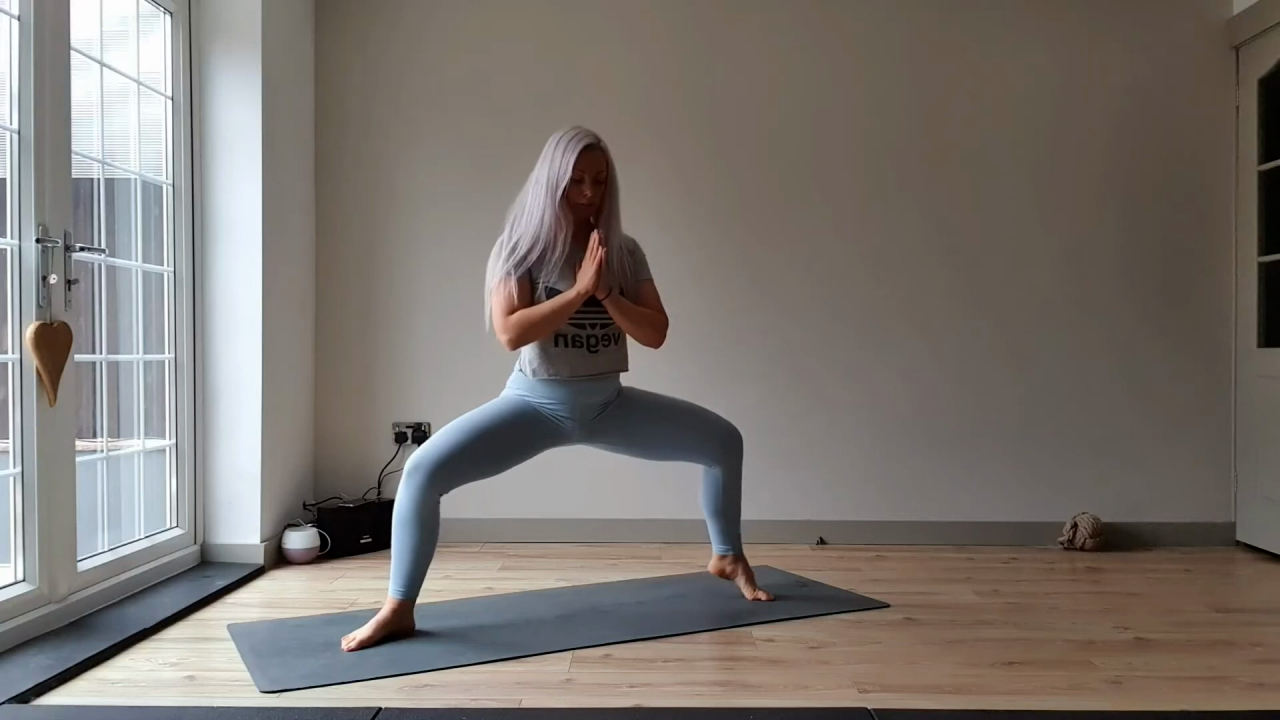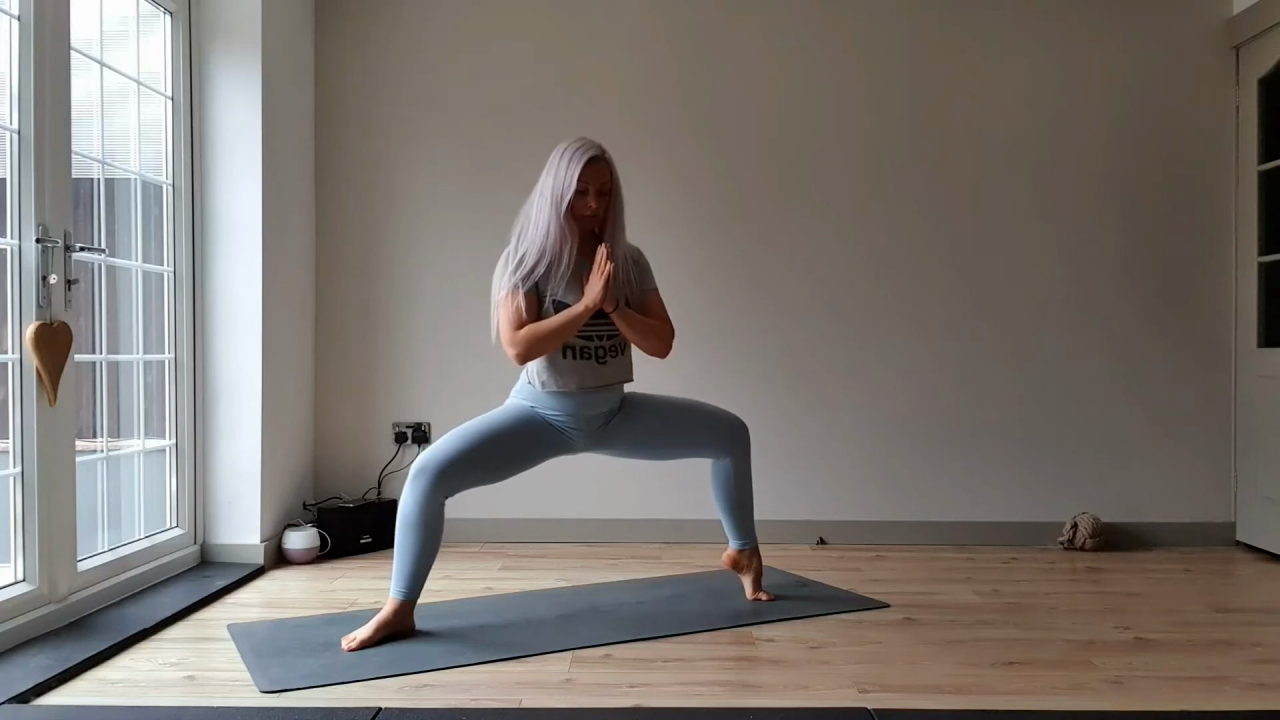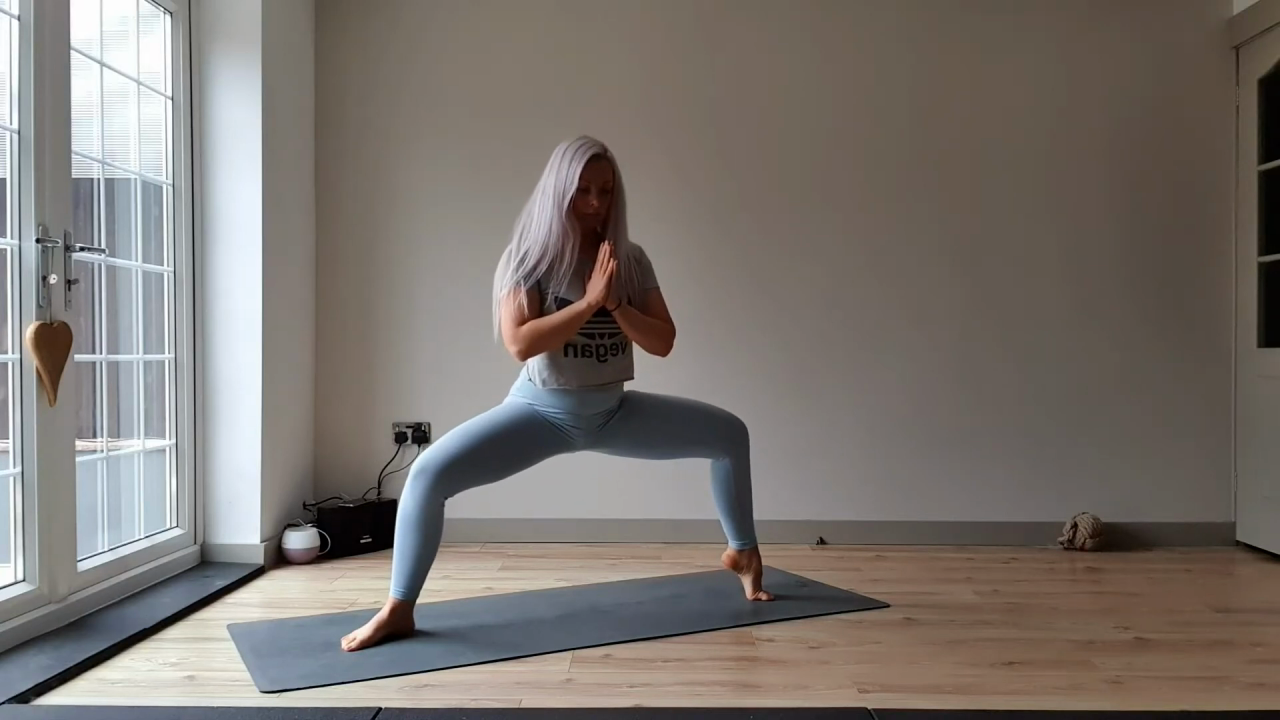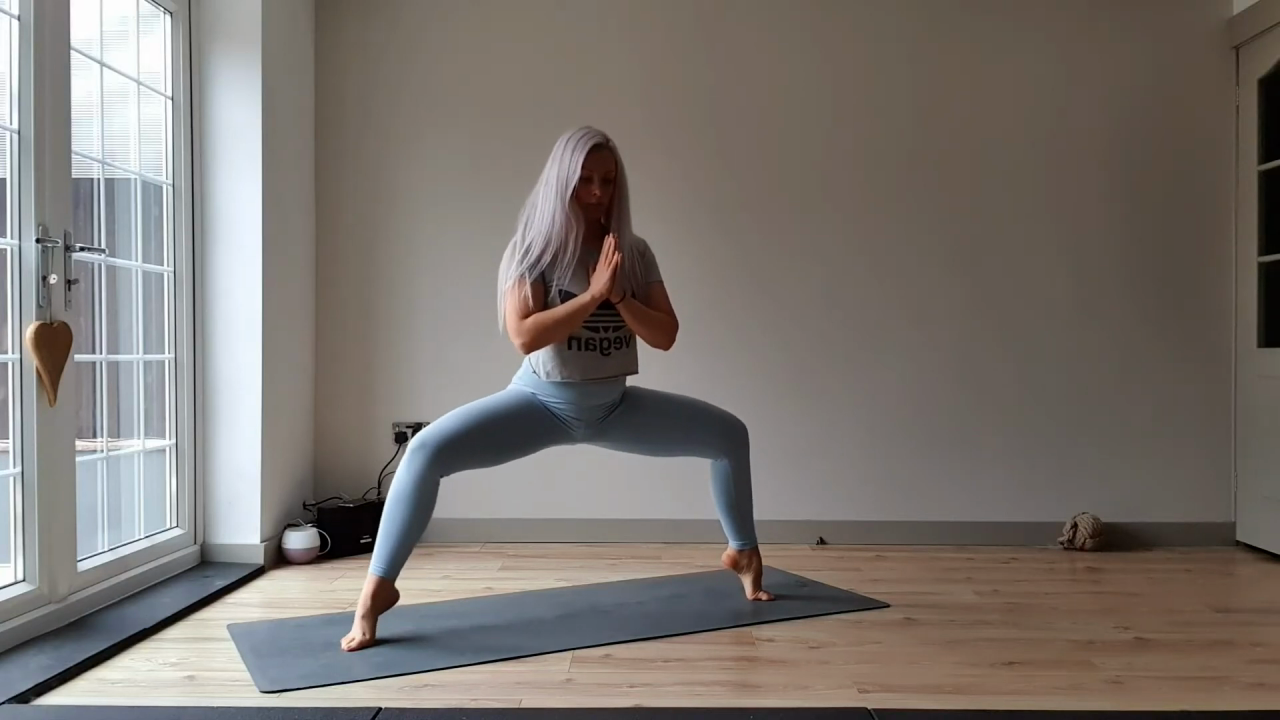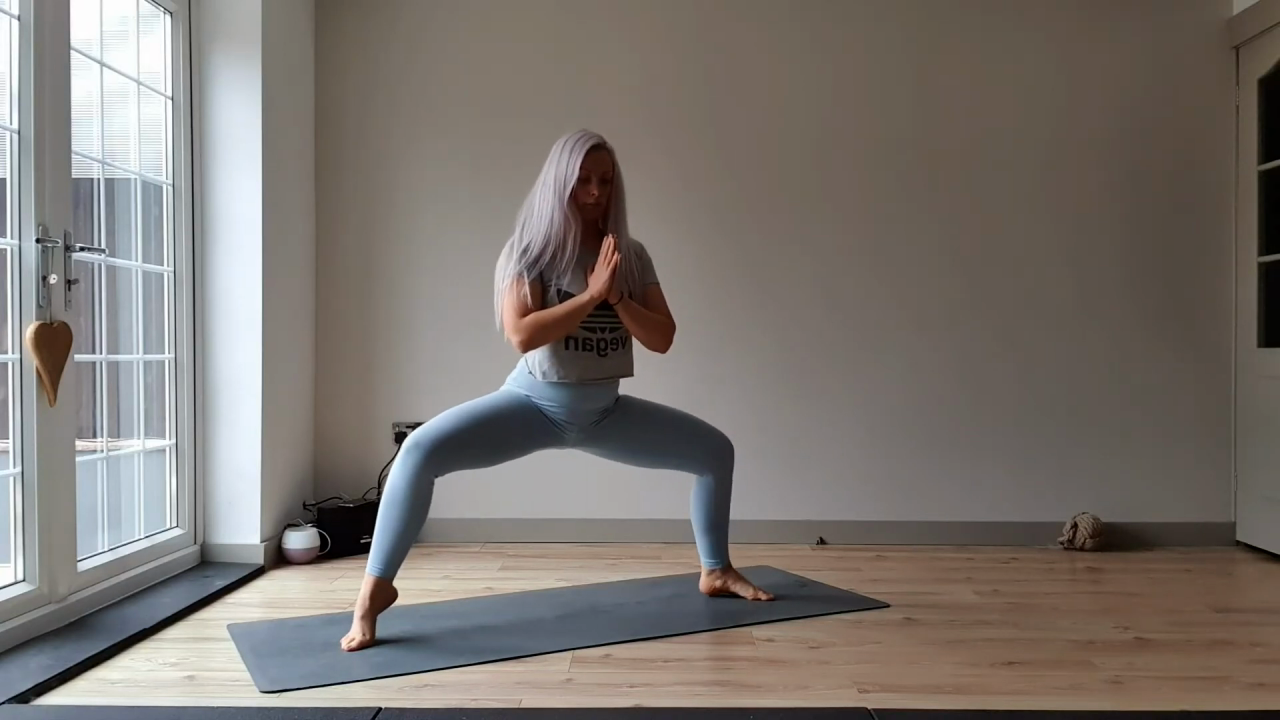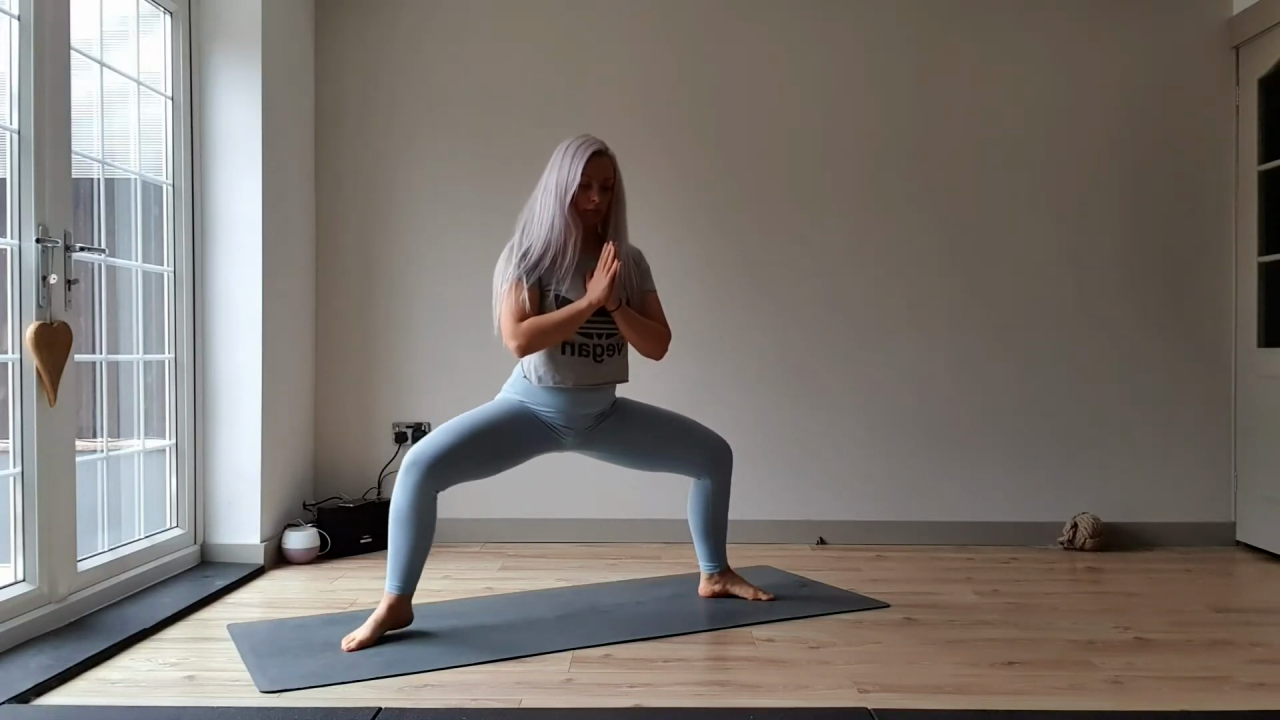
dt=0.7s
person 1, frame 1
left shoulder: (624, 251)
right shoulder: (522, 247)
left elbow: (656, 333)
right elbow: (510, 333)
left wrist: (606, 294)
right wrist: (579, 290)
left hip: (607, 403)
right hip: (536, 403)
left knee: (724, 440)
right knee: (422, 470)
left ankle: (727, 556)
right ankle: (398, 609)
person 1, frame 2
left shoulder: (629, 261)
right shoulder: (527, 258)
left elbow: (662, 344)
right elbow: (517, 346)
left wrist: (612, 306)
right wrist: (587, 304)
left hip: (613, 411)
right hip: (540, 412)
left knee: (730, 434)
right knee: (429, 472)
left ankle: (742, 552)
right ankle: (398, 610)
person 1, frame 3
left shoulder: (630, 259)
right shoulder: (529, 257)
left elbow: (663, 342)
right elbow: (519, 343)
left wrist: (614, 305)
right wrist: (588, 302)
left hip: (612, 410)
right hip: (540, 410)
left knee: (731, 433)
right knee: (430, 472)
left ankle: (743, 553)
right ankle: (398, 608)
person 1, frame 4
left shoulder: (635, 252)
right shoulder: (533, 248)
left elbow: (666, 336)
right elbow: (524, 336)
left wrist: (619, 298)
right wrist: (593, 295)
left hip: (613, 404)
right hip: (542, 401)
left knee: (730, 433)
right knee: (426, 450)
left ankle: (742, 552)
right ankle: (379, 586)
person 1, frame 5
left shoulder: (631, 255)
right shoulder: (529, 249)
left elbow: (662, 338)
right elbow: (521, 334)
left wrist: (618, 298)
right wrist: (591, 294)
left hip: (604, 409)
right hip: (535, 402)
left knee: (716, 450)
right knee: (421, 450)
left ankle: (715, 570)
right ankle: (377, 587)
person 1, frame 6
left shoulder: (628, 261)
right shoulder: (528, 252)
left elbow: (658, 346)
right elbow: (518, 339)
left wrist: (614, 304)
right wrist: (589, 301)
left hip: (601, 412)
right hip: (532, 407)
left knee: (714, 454)
right knee: (422, 464)
left ankle: (715, 575)
right ankle: (396, 602)
